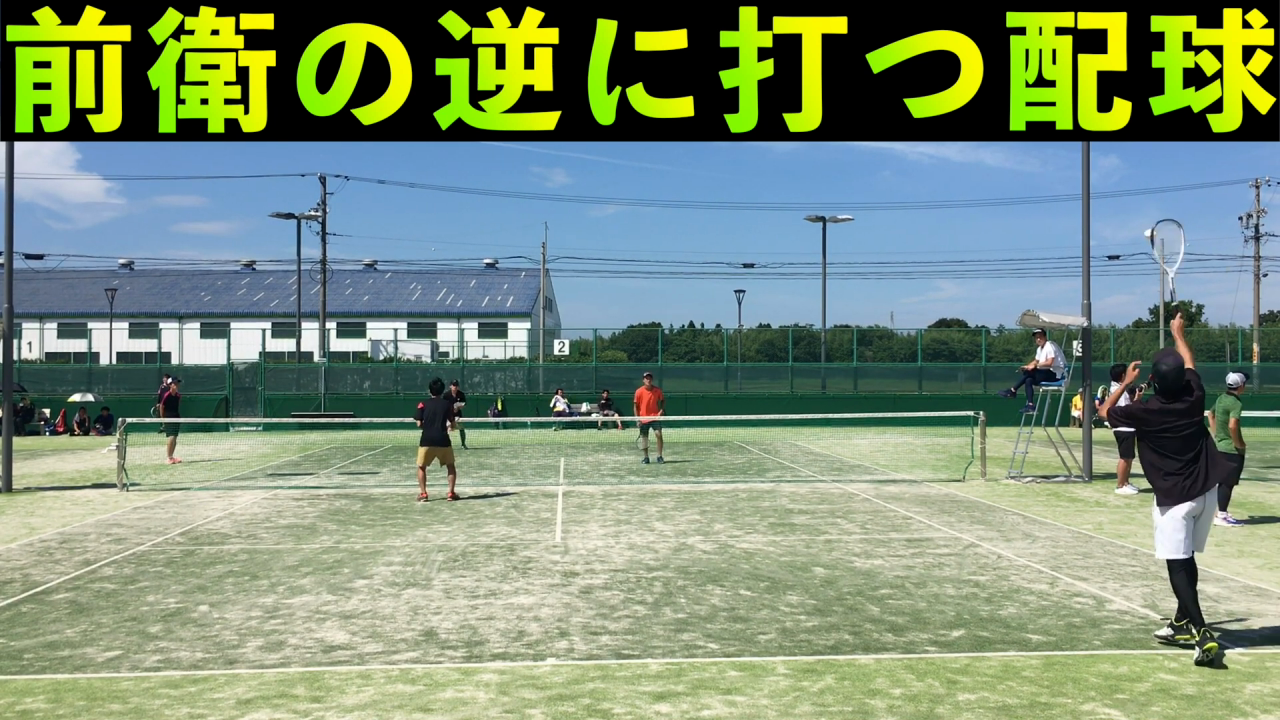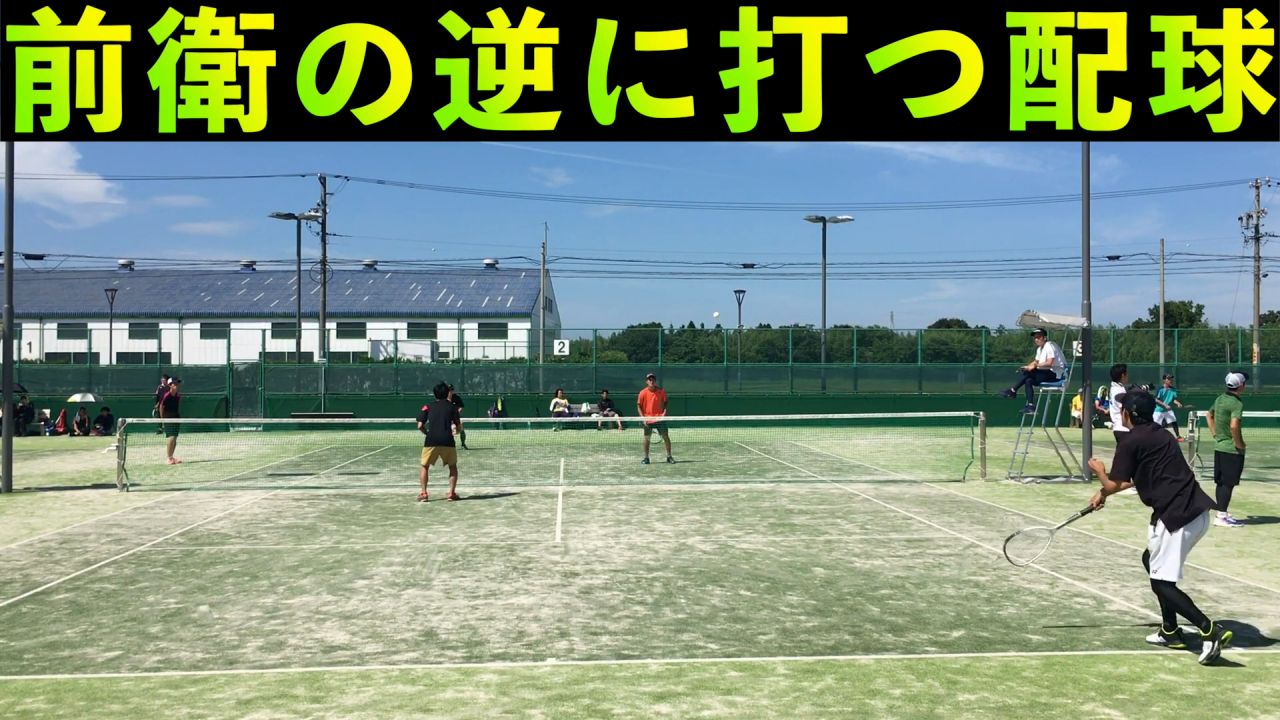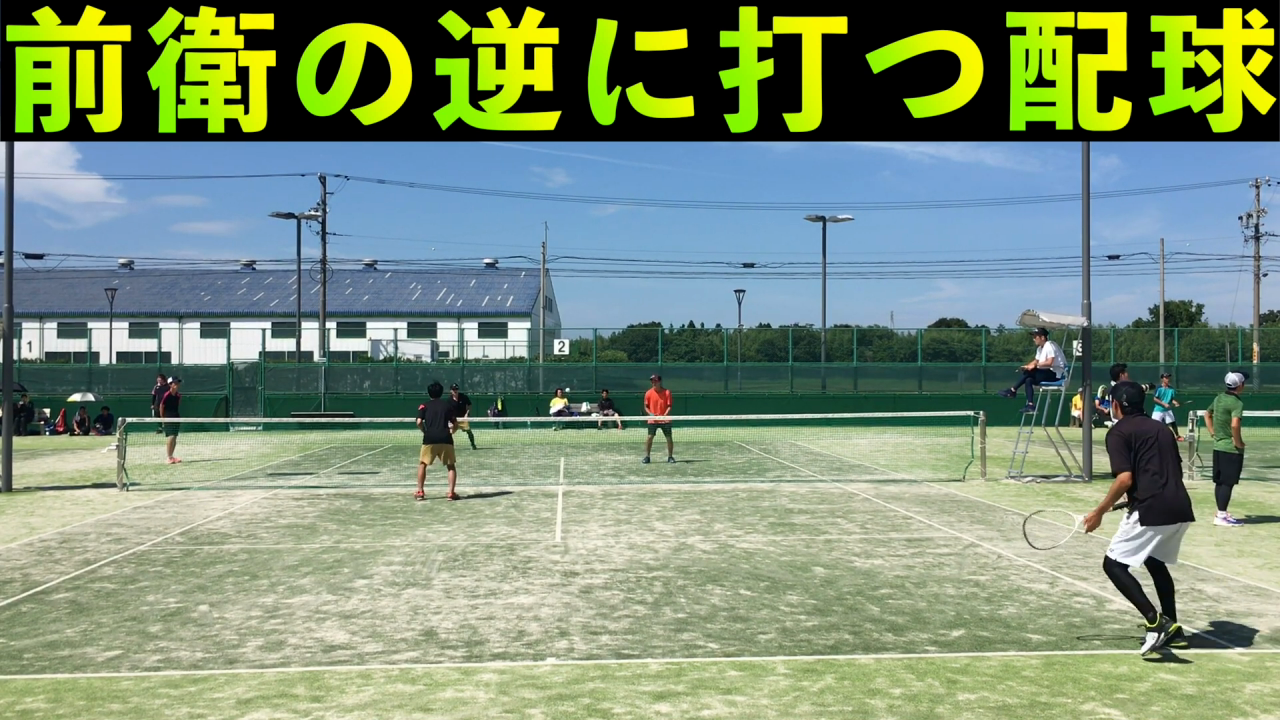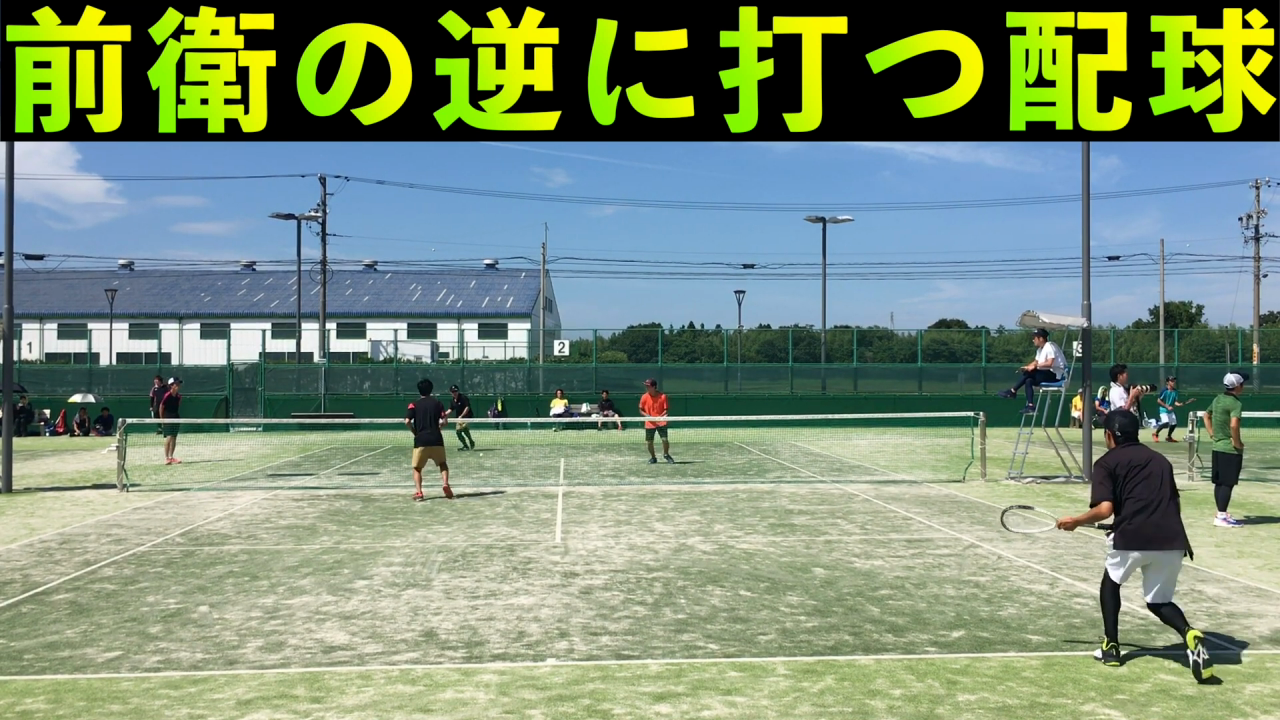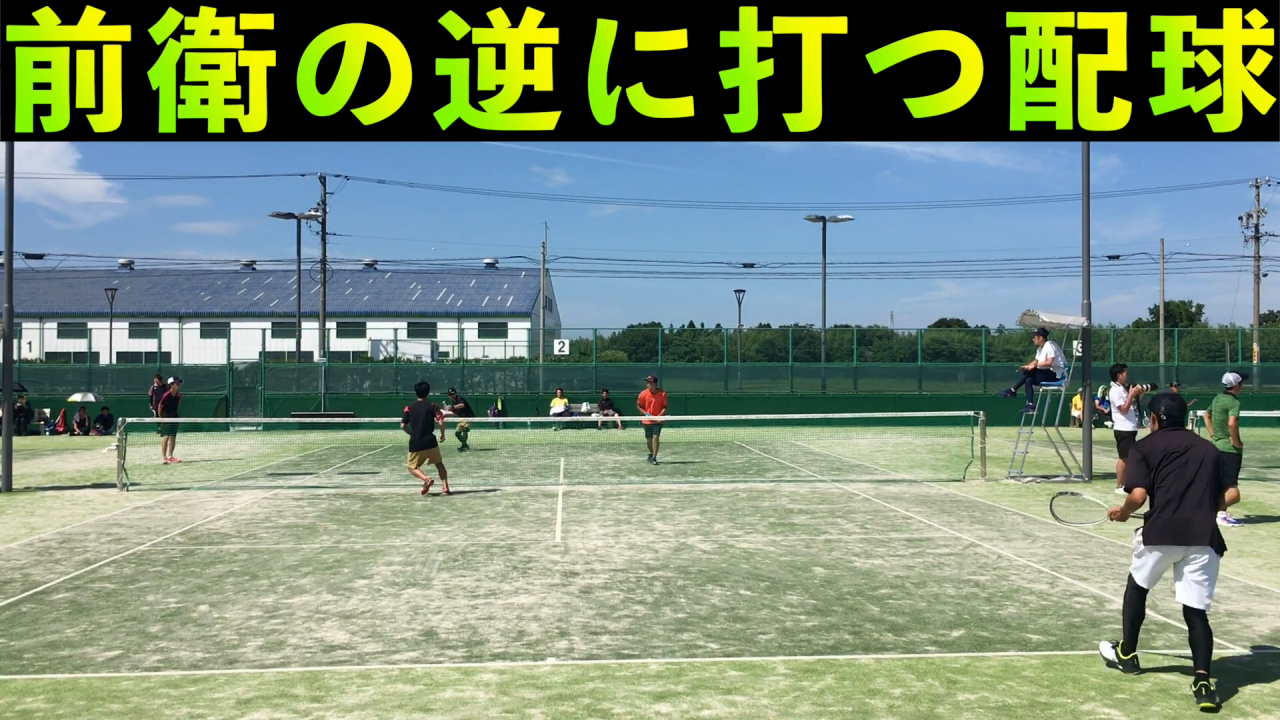
dt=0.3s
person 1, frame 1
left shoulder: (1144, 411)
right shoulder: (1194, 395)
left elbow: (1106, 412)
right elbow: (1190, 363)
left wrist: (1127, 381)
right wrist: (1178, 334)
left hip: (1174, 496)
right hip: (1205, 492)
left knee: (1178, 567)
right knee: (1185, 560)
left ankle: (1202, 635)
right ankle: (1182, 626)
person 1, frame 2
left shoulder: (1130, 442)
right shoulder: (1159, 434)
left elbow: (1111, 484)
left wrist: (1099, 470)
right wrist: (1104, 495)
left hip: (1175, 516)
right hip: (1198, 511)
left knee: (1162, 582)
right knee: (1152, 561)
left ankle: (1210, 631)
right ankle: (1170, 630)
person 1, frame 3
left shoulder: (1119, 433)
right shoulder: (1162, 429)
left elbow: (1125, 479)
left wrist: (1099, 511)
left hip: (1151, 511)
right hip: (1180, 509)
left knee: (1114, 566)
right knee: (1156, 563)
left ankle: (1155, 621)
right ankle: (1170, 627)
person 1, frame 4
left shoulder: (1106, 463)
right shoulder: (1161, 460)
left elbow: (1105, 510)
right elbow: (1173, 505)
left wrist: (1074, 521)
left hip: (1132, 537)
right hip: (1171, 540)
left knee: (1111, 583)
right knee: (1159, 602)
left ankle: (1111, 647)
right ankle: (1190, 636)
person 1, frame 5
left shoulder: (1144, 448)
right shoulder: (1210, 449)
left elbow: (1137, 496)
right elbow: (1231, 495)
left wrist: (1120, 512)
left hip: (1160, 534)
right hip: (1203, 540)
left knee: (1138, 588)
right knee: (1196, 613)
left ankle: (1126, 653)
right ankle: (1203, 679)
